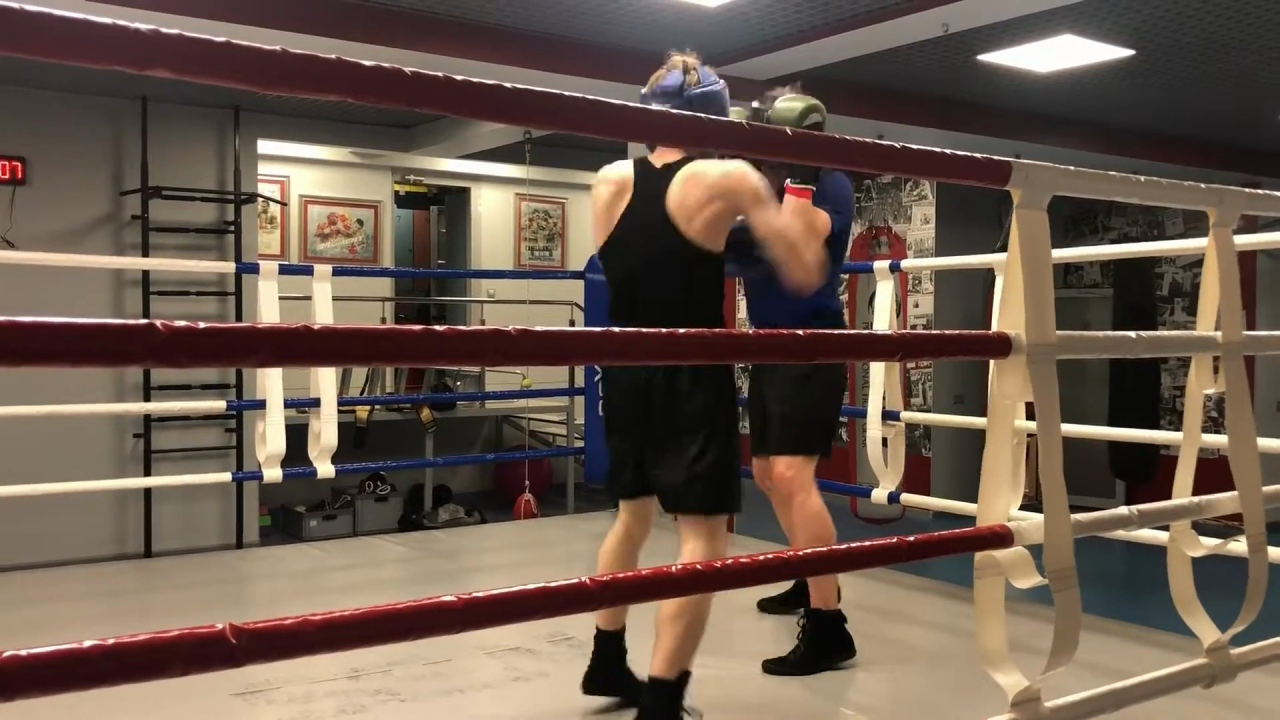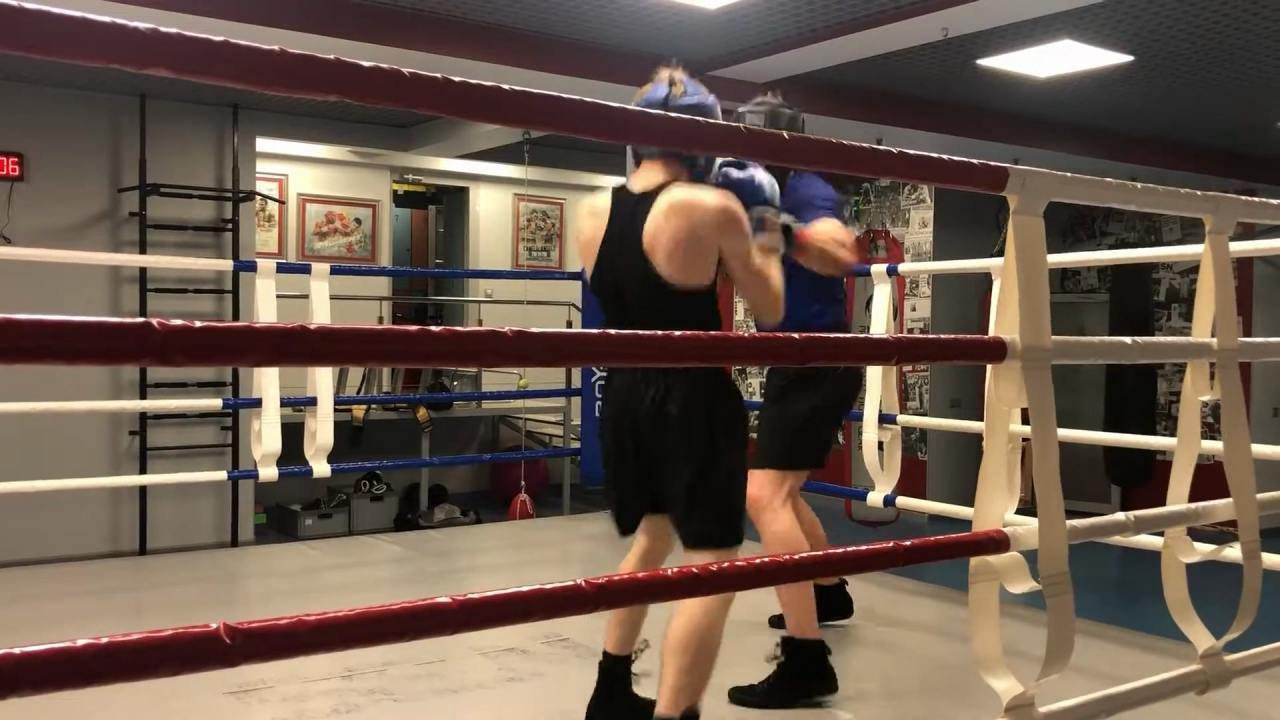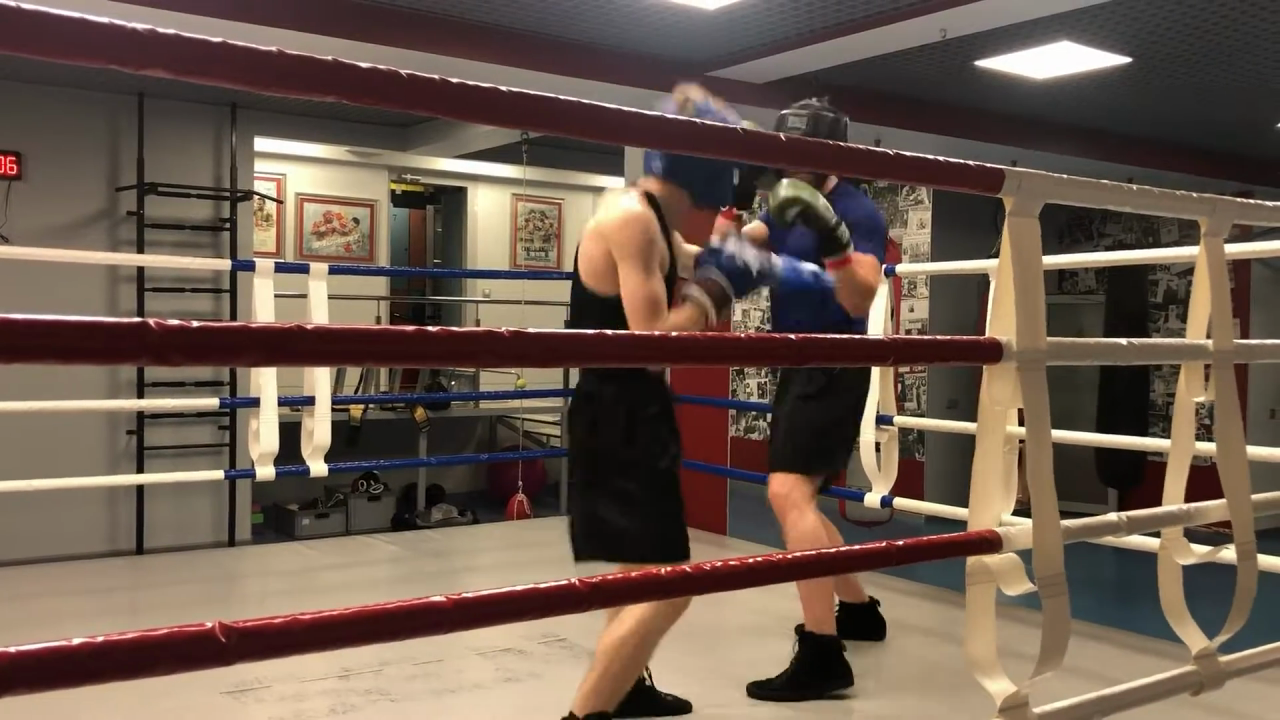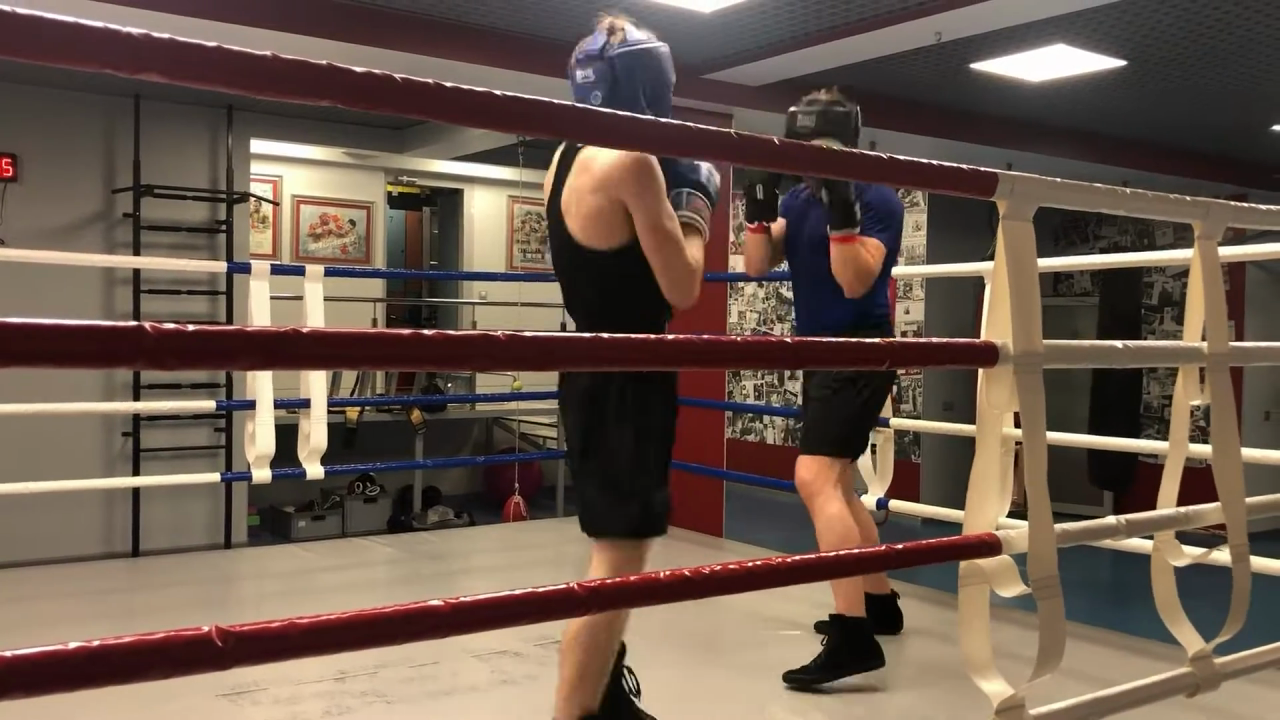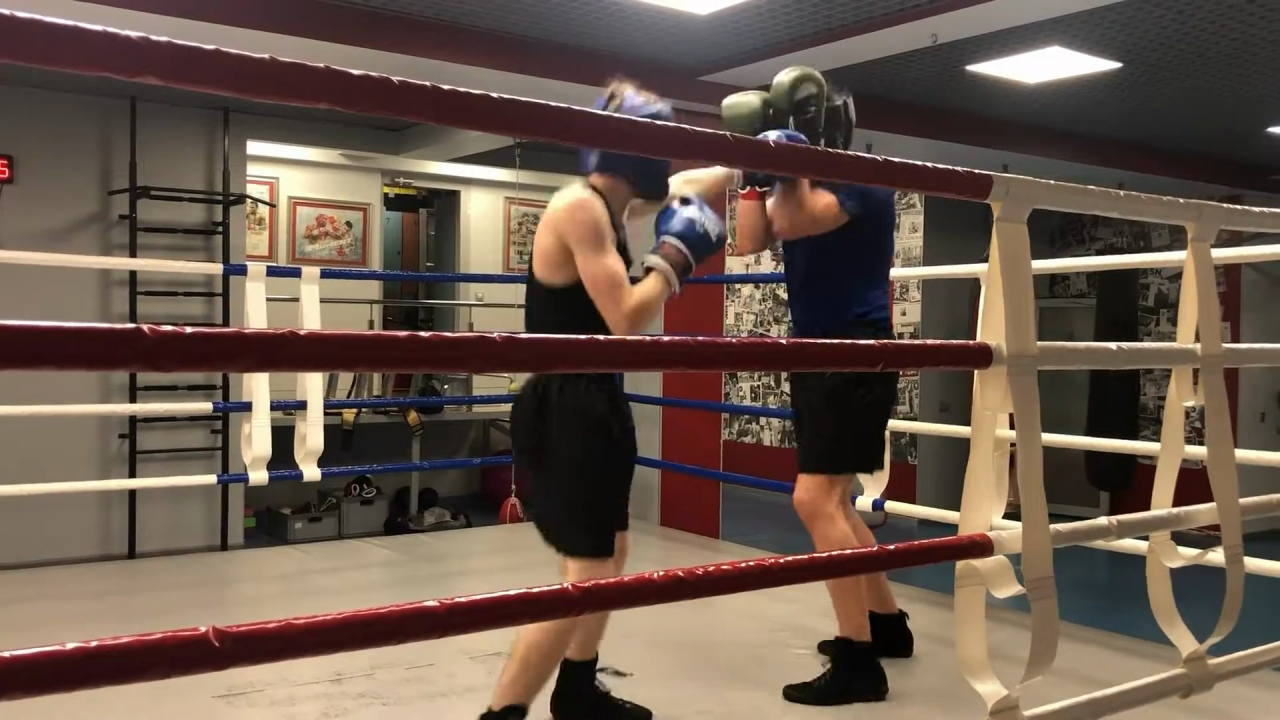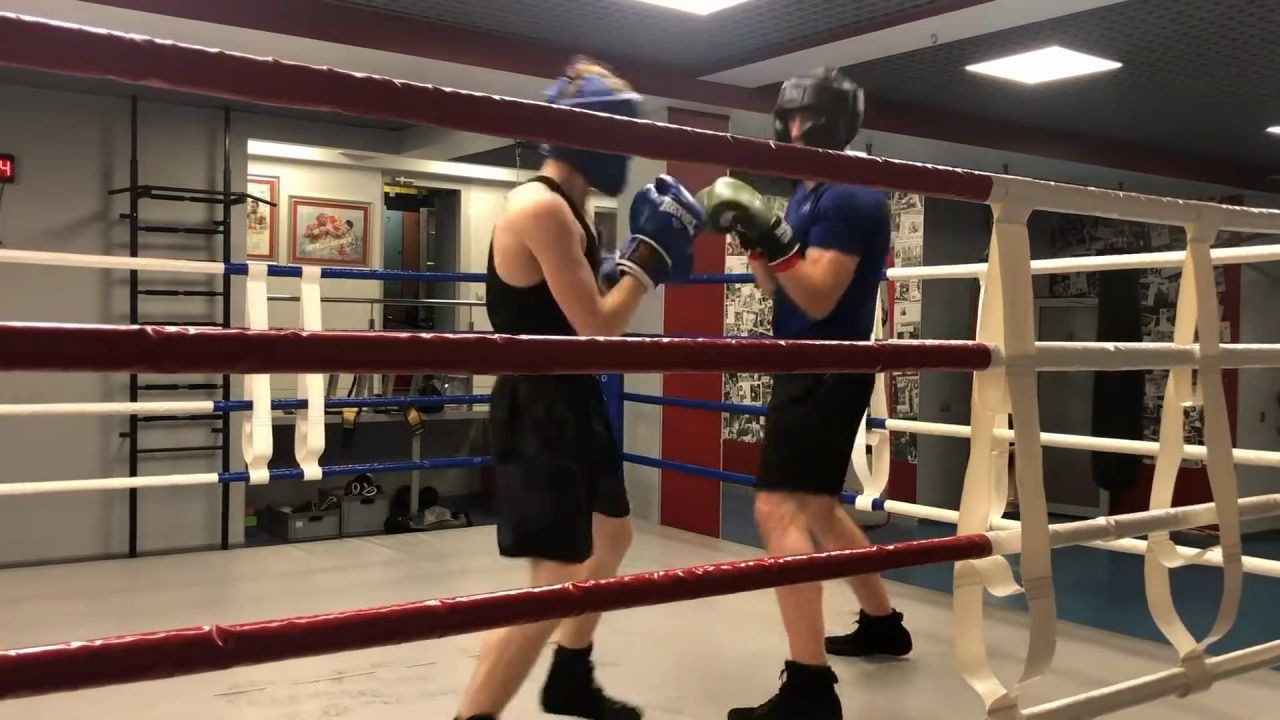
dt=0.5s
person 1, frame 1
left shoulder: (611, 179)
right shoulder: (730, 179)
right elbow: (806, 276)
right wrist: (768, 212)
left hip: (626, 372)
right hip: (690, 375)
left knee: (633, 514)
right knee: (704, 539)
left ankle: (606, 661)
person 1, frame 2
left shoulder: (592, 212)
right shoulder: (716, 210)
right elbow: (769, 306)
right wrist: (762, 220)
left hip: (627, 400)
right hip: (695, 403)
left knee: (653, 539)
right knee: (711, 569)
person 1, frame 3
left shoulder: (648, 208)
right shoulder: (630, 219)
left elbow: (684, 261)
right elbow: (653, 338)
left wrist: (775, 267)
right wrist: (720, 283)
left hip: (629, 410)
right hip: (618, 417)
left knee: (649, 572)
right knee: (664, 589)
person 1, frame 4
left shoulder: (567, 159)
right shoulder: (630, 163)
right elbow: (682, 288)
left wrist: (669, 189)
right wrist: (695, 205)
left hip: (593, 374)
right hip: (624, 382)
left knee: (620, 547)
right knee: (619, 565)
person 1, frame 5
left shoulder: (606, 204)
right shoulder: (581, 207)
left elbow: (685, 190)
right elbow: (625, 319)
right wrist: (678, 253)
left hip: (591, 399)
right hip: (567, 403)
left knee: (611, 549)
right knee: (585, 573)
person 1, frame 6
left shoulder: (562, 199)
right shoulder: (543, 210)
left elbow: (591, 281)
right elbow: (597, 326)
left wrist: (659, 246)
right wrist: (652, 253)
left hip: (570, 400)
right hip: (539, 407)
left knee: (610, 534)
right knee: (552, 581)
person 2, frame 1
left shoulder: (829, 186)
left wrist: (798, 175)
left knee: (792, 479)
right knee: (767, 474)
left ankle: (827, 629)
right ankle: (813, 582)
person 2, frame 2
left shoulder: (806, 192)
right shoulder: (770, 198)
left elbow: (839, 255)
left wrist: (779, 222)
left hip: (815, 368)
right hip: (799, 365)
left knee: (763, 496)
right knee: (780, 492)
left ankle: (806, 662)
right ankle: (828, 593)
person 2, frame 3
left shoulder: (859, 213)
right shoulder: (785, 205)
left elbow: (859, 302)
left wrist: (832, 237)
left hip: (831, 368)
right hip: (798, 366)
left knee: (788, 495)
right knee: (799, 501)
left ankle: (821, 655)
right ankle: (858, 609)
person 2, frame 4
left shoulder: (877, 200)
right shoulder: (801, 197)
left elbow: (856, 285)
right elbow: (757, 265)
left wrist: (842, 209)
right wrist: (758, 203)
left knee: (815, 480)
right knee: (834, 485)
left ankle: (853, 639)
right ankle: (878, 602)
person 2, frame 5
left shoulder: (863, 183)
right shoulder: (802, 178)
left elbow: (791, 226)
right elbow: (750, 242)
left wrist: (796, 149)
right wrist: (754, 169)
left knee: (815, 500)
right knee: (831, 500)
left ankle: (859, 661)
right ankle: (887, 622)
person 2, frame 6
left shoulder: (853, 194)
right shoulder: (810, 190)
left elbow: (819, 301)
right elbow: (771, 278)
left wrist: (771, 237)
right wrist: (748, 232)
left hip: (824, 366)
right hip: (808, 364)
left knee: (777, 512)
right knee: (817, 508)
right ankle: (882, 623)
